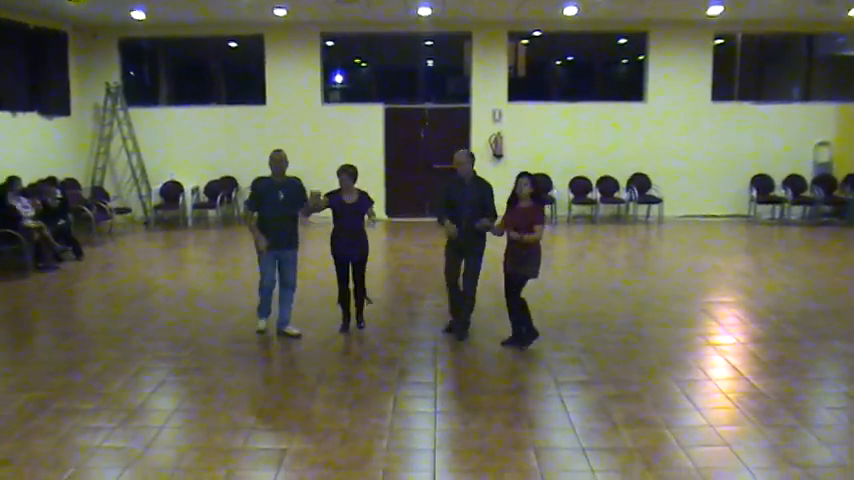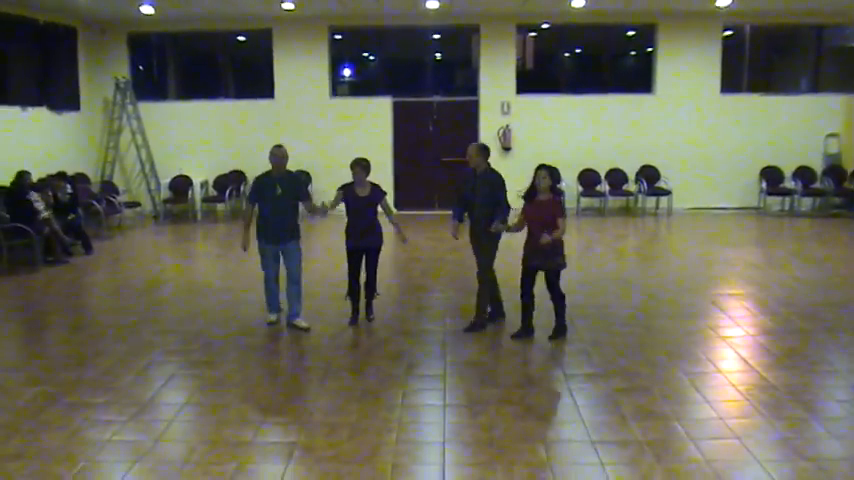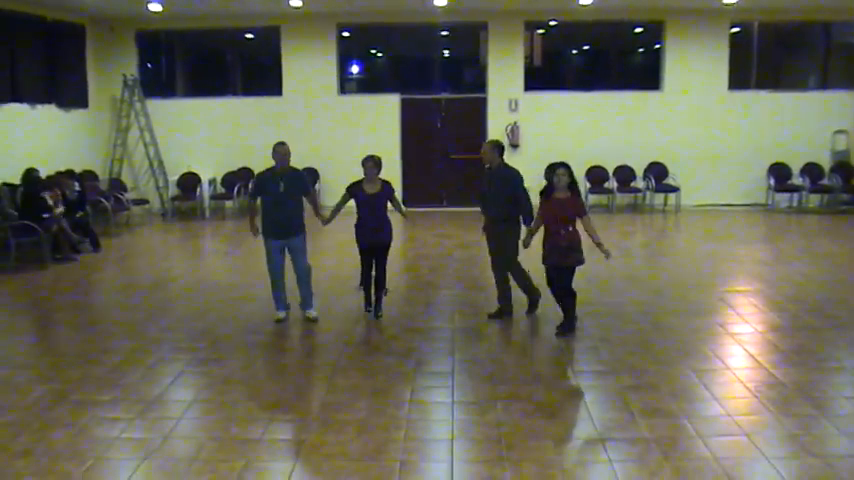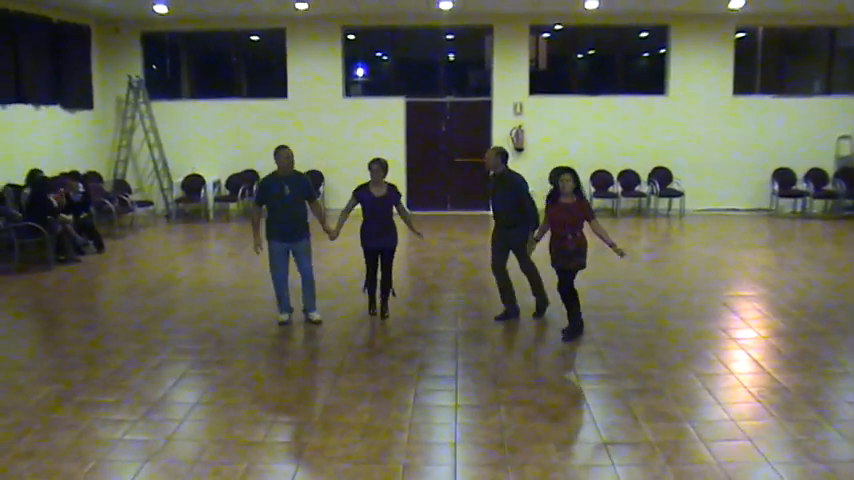
dt=0.3s
person 1, frame 1
left shoulder: (483, 187)
right shoulder: (452, 186)
left elbow: (490, 213)
right elbow: (442, 209)
left wrist: (487, 222)
right wrist: (446, 223)
left hip: (476, 239)
right hip: (455, 238)
left knee: (469, 282)
right knee: (451, 279)
left ankle: (463, 325)
right ankle: (456, 317)
person 1, frame 2
left shoulder: (495, 178)
right shoulder: (470, 177)
left elbow: (503, 206)
right elbow: (461, 201)
left wrist: (499, 222)
right wrist: (456, 222)
left hip: (490, 230)
right hip: (475, 229)
left knee: (483, 270)
right knee: (485, 270)
left ankle: (480, 317)
right ankle: (497, 310)
person 1, frame 3
left shoulder: (511, 175)
right shoulder: (488, 173)
left elbow: (523, 201)
left wrist: (528, 226)
right wrist: (487, 220)
left hip: (509, 225)
right hip: (494, 225)
left knee: (510, 264)
right knee: (497, 266)
left ankle: (533, 295)
right ankle: (505, 306)
person 1, frame 4
left shoulder: (516, 180)
right shoulder: (494, 179)
left elbow: (530, 208)
left wrist: (532, 234)
left hip: (517, 231)
right hip: (499, 230)
left knee: (526, 267)
right knee: (497, 268)
left ankle: (541, 302)
right ankle: (511, 308)
person 2, frame 1
left shoulder: (295, 185)
right shoulder: (260, 186)
left elbow: (303, 211)
right elbow: (249, 214)
right wrist: (257, 236)
left hip: (289, 243)
right hip: (267, 243)
left knee: (289, 284)
right knee: (267, 282)
left ankle: (284, 324)
right ankle: (263, 316)
person 2, frame 2
left shoulder: (295, 180)
right shoulder: (260, 181)
left elbow: (307, 204)
right elbow: (250, 208)
left wrist: (318, 210)
right wrist: (246, 234)
left hip: (291, 237)
right hip: (267, 238)
left knee: (294, 276)
right knee: (270, 276)
left ankle: (294, 317)
right ankle: (273, 311)
person 2, frame 3
left shoulder: (298, 176)
right shoulder: (263, 178)
left elbow: (310, 195)
right elbow: (252, 201)
left wrist: (318, 214)
right wrist: (252, 223)
left hip: (296, 232)
right hip: (272, 234)
left knee: (303, 269)
right knee: (276, 272)
left ankle: (308, 307)
right ankle: (281, 308)
person 2, frame 4
left shoulder: (301, 179)
right shoulder: (267, 183)
left elbow: (314, 204)
right elbow: (257, 210)
left wrist: (324, 225)
right wrist: (256, 237)
left hip: (301, 235)
right hip: (277, 238)
left knee: (307, 273)
right knee: (279, 276)
left ankle: (311, 310)
right ankle: (285, 311)
person 3, frame 1
left shoulder: (536, 208)
right shoulder: (512, 207)
left elbow: (538, 235)
right elbow: (500, 230)
left wrist: (519, 236)
left hip: (528, 256)
right hip: (512, 255)
left knee: (513, 293)
right knee: (510, 295)
left ankle: (529, 331)
right ankle: (517, 334)
person 3, frame 2
left shoulder: (556, 201)
right shoulder: (529, 200)
left elbow: (561, 228)
right elbow: (521, 224)
left wrist: (550, 238)
right wrist: (505, 228)
left hip: (551, 250)
right hip: (531, 249)
left knee: (553, 288)
right knee: (525, 287)
left ankle: (561, 326)
right ankle: (526, 327)
person 3, frame 3
left shoulder: (575, 200)
right shoulder: (546, 197)
left elbow: (587, 224)
right elbow: (540, 218)
left wrist: (599, 244)
right wrist: (530, 235)
left hip: (569, 246)
right hip: (551, 245)
left knee: (565, 285)
right knee: (553, 283)
left ankle: (570, 324)
right ankle: (569, 316)
person 3, frame 4
left shoulder: (582, 204)
right shoulder: (552, 201)
left elbow: (596, 227)
right elbow: (547, 223)
left wrist: (613, 245)
right wrist: (536, 239)
left hip: (575, 250)
right hip: (557, 249)
left knee: (564, 287)
right knee: (566, 287)
left ankle: (576, 324)
right ankle: (575, 322)
person 4, frame 1
left shoulder: (363, 197)
right shoulder: (333, 196)
left elbow: (371, 214)
right elbow: (317, 208)
left wrist: (372, 219)
right wrist: (315, 203)
left hip: (358, 243)
right hip: (339, 243)
left knee: (359, 280)
right knee: (342, 282)
left ankle: (360, 315)
right ankle: (345, 318)
person 4, frame 2
left shoulder: (376, 190)
right shoulder: (345, 189)
left elbow: (388, 211)
right elbow: (335, 202)
left wrist: (398, 229)
right wrist: (328, 207)
left hip: (373, 237)
right hip: (353, 237)
left knee: (371, 273)
right knee: (353, 275)
left ankle: (369, 307)
right ankle: (354, 311)
person 4, frame 3
left shoulder: (386, 186)
right shoulder: (355, 187)
left elbow: (395, 203)
right elbow: (340, 204)
left wrist: (405, 215)
right wrist: (328, 219)
left hip: (383, 233)
right hip: (363, 233)
left knee: (380, 268)
right knee: (366, 268)
left ankle: (378, 304)
right ankle: (368, 300)
person 4, frame 4
left shoulder: (392, 190)
right shoulder: (361, 190)
left elbow: (402, 211)
right elbow: (347, 210)
left wrist: (413, 229)
right wrist: (337, 229)
left hip: (388, 236)
right hip: (369, 236)
left knee: (386, 271)
right knee: (371, 270)
left ankle: (384, 304)
right ankle: (372, 302)
